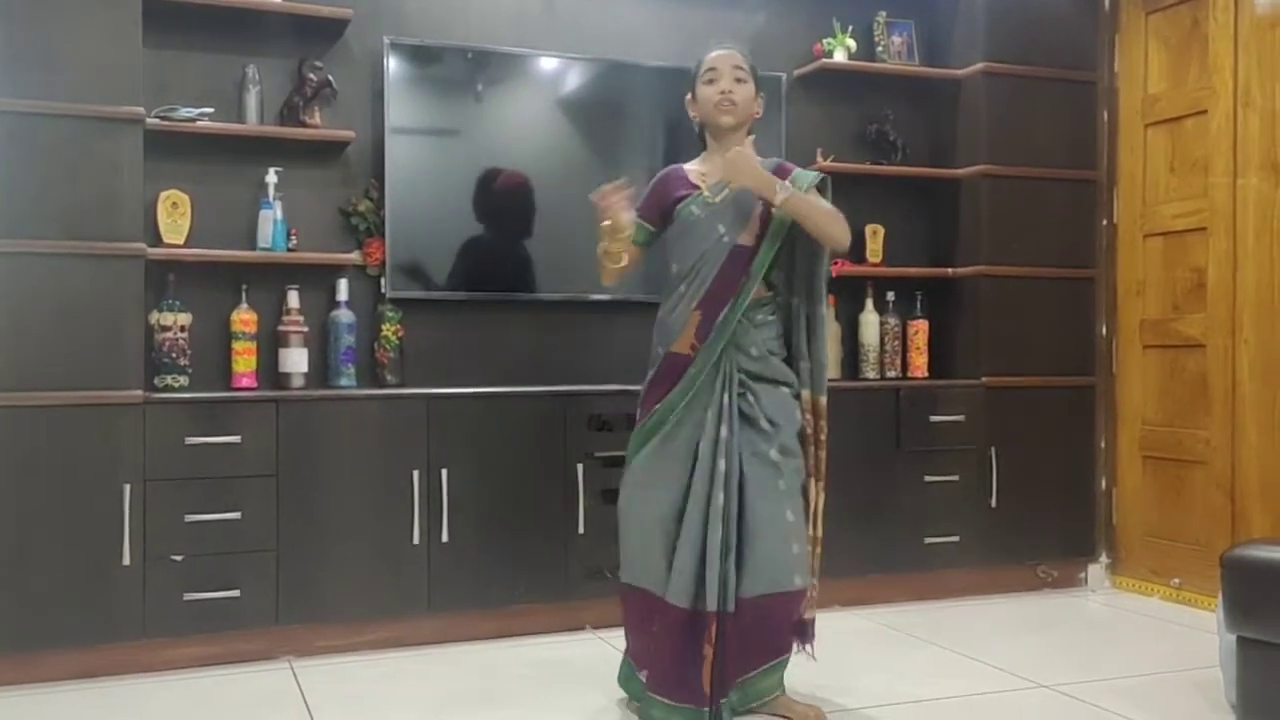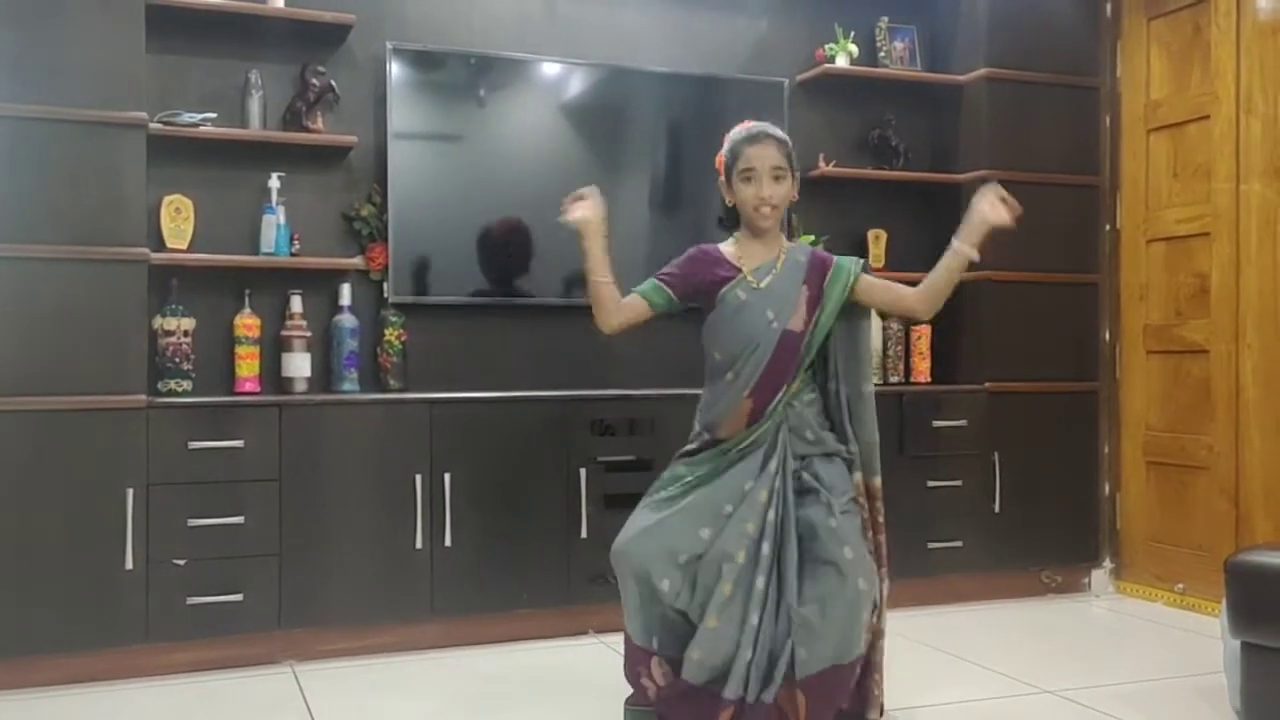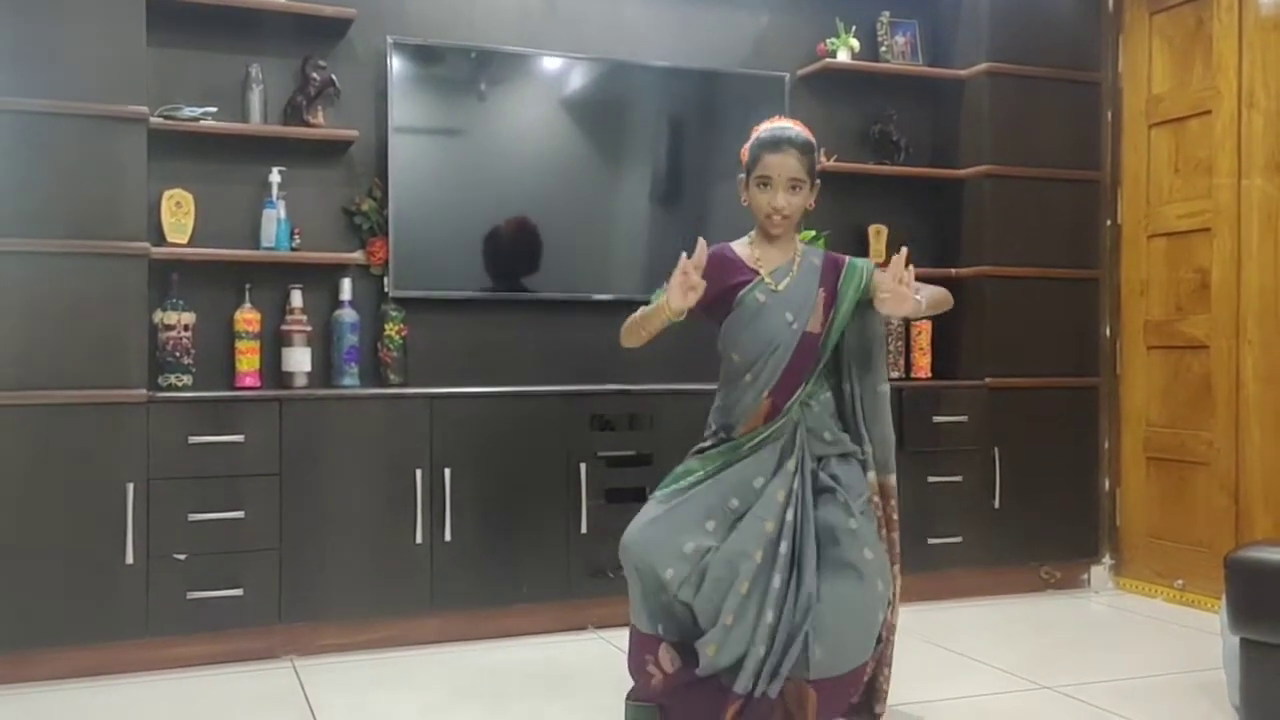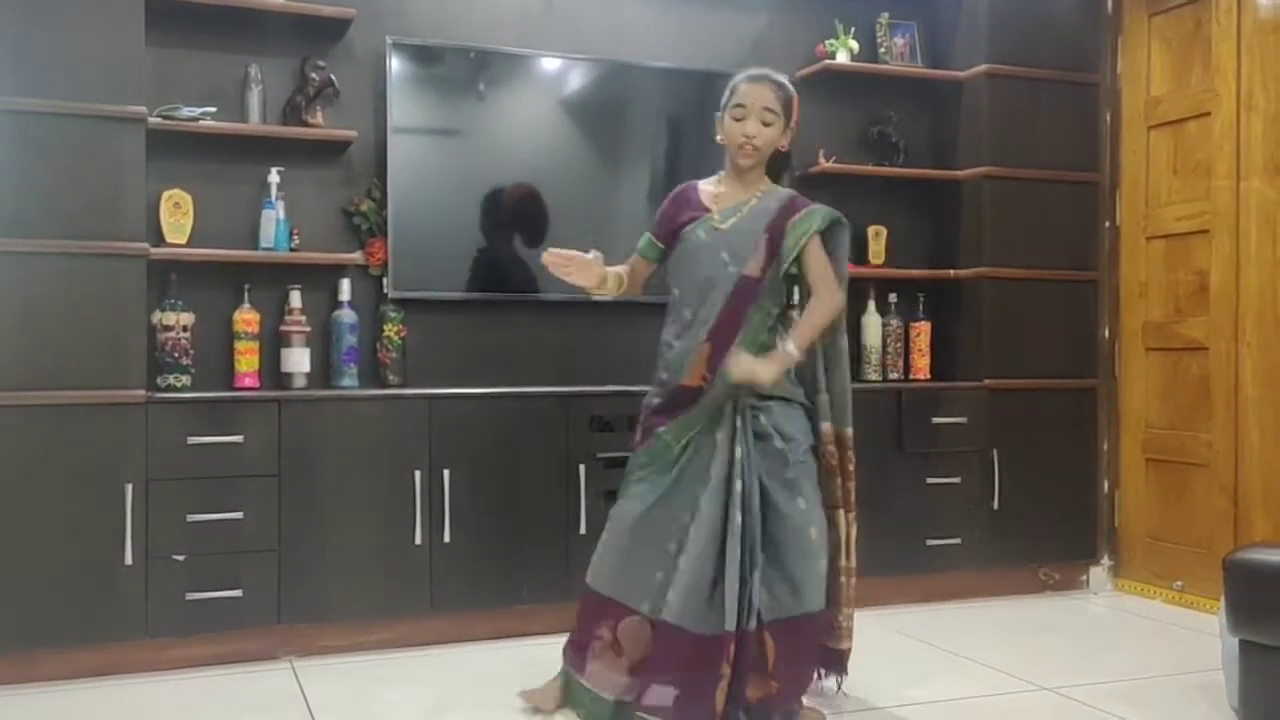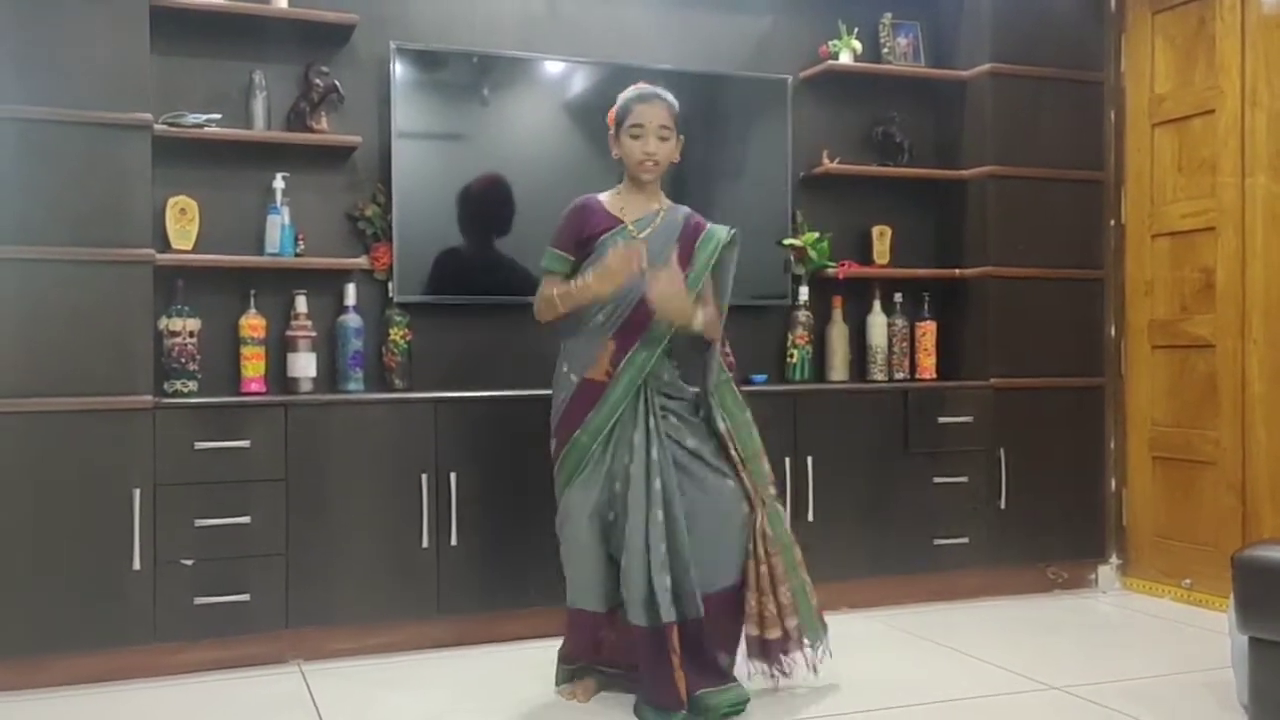
dt=0.5s
person 1, frame 1
left shoulder: (782, 177)
right shoulder: (671, 182)
left elbow: (839, 237)
right elbow: (615, 268)
left wrist: (766, 187)
right wrist: (615, 229)
left hip: (760, 371)
right hip: (685, 370)
left knee: (765, 512)
right knee: (661, 507)
person 1, frame 2
left shoulder: (821, 270)
right shoulder: (704, 266)
left elbow: (920, 304)
right elbow: (612, 319)
left wrist: (971, 231)
right wrist: (594, 236)
left hip: (804, 452)
right hip: (724, 454)
left knee: (843, 585)
right knee: (643, 555)
person 1, frame 3
left shoulder: (836, 274)
right shoulder: (718, 266)
left elbow: (944, 299)
right elbow: (629, 336)
left wrist: (910, 302)
right wrist: (671, 306)
left hip: (819, 456)
right hip: (738, 453)
left knee: (856, 587)
right knee: (651, 551)
person 1, frame 4
left shoulder: (794, 216)
right shoulder: (684, 203)
left elbow: (831, 295)
right elbow: (630, 280)
left wrist: (779, 362)
right wrist: (591, 273)
left hip: (763, 404)
right hip: (681, 397)
left knee: (782, 539)
right knee: (649, 526)
person 1, frame 5
left shoulder: (694, 232)
right shoulder: (586, 215)
left elbow: (713, 323)
right elbow: (544, 307)
left wrist: (684, 310)
right wrist: (594, 284)
left hip: (661, 396)
right hip: (591, 396)
left knee: (713, 511)
right knee: (596, 523)
left ankle: (695, 668)
right ankle: (598, 661)
